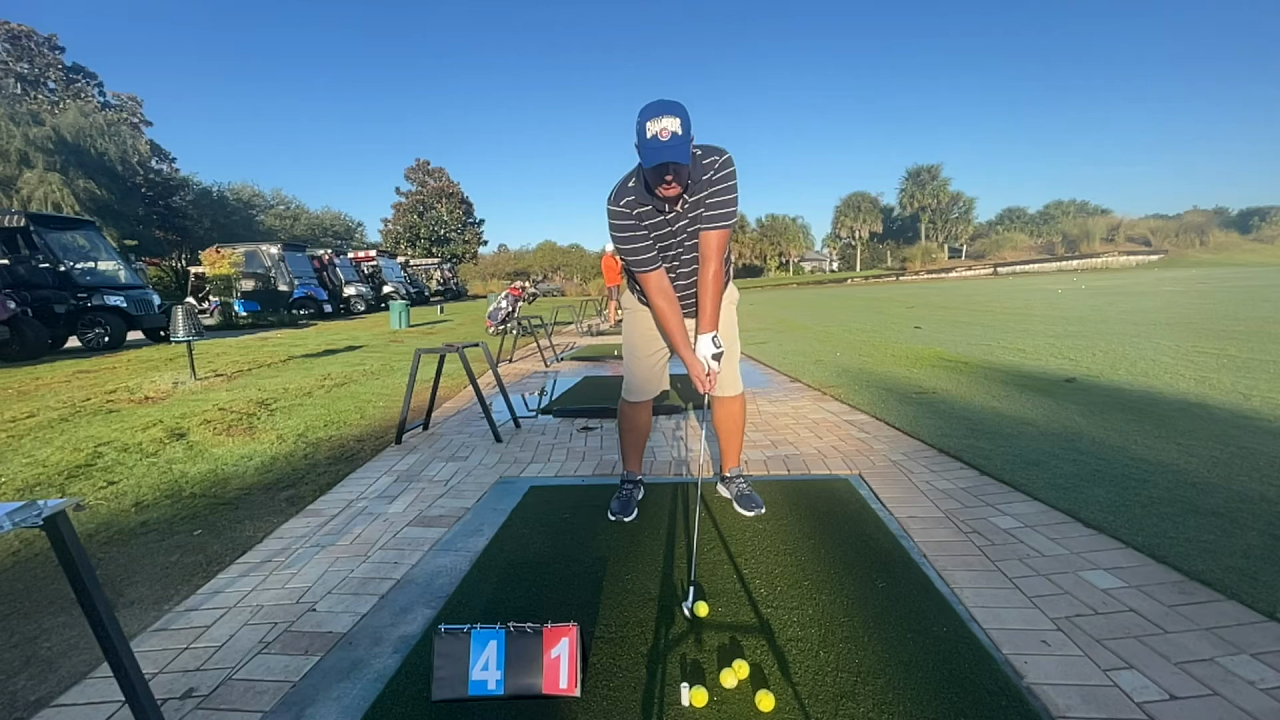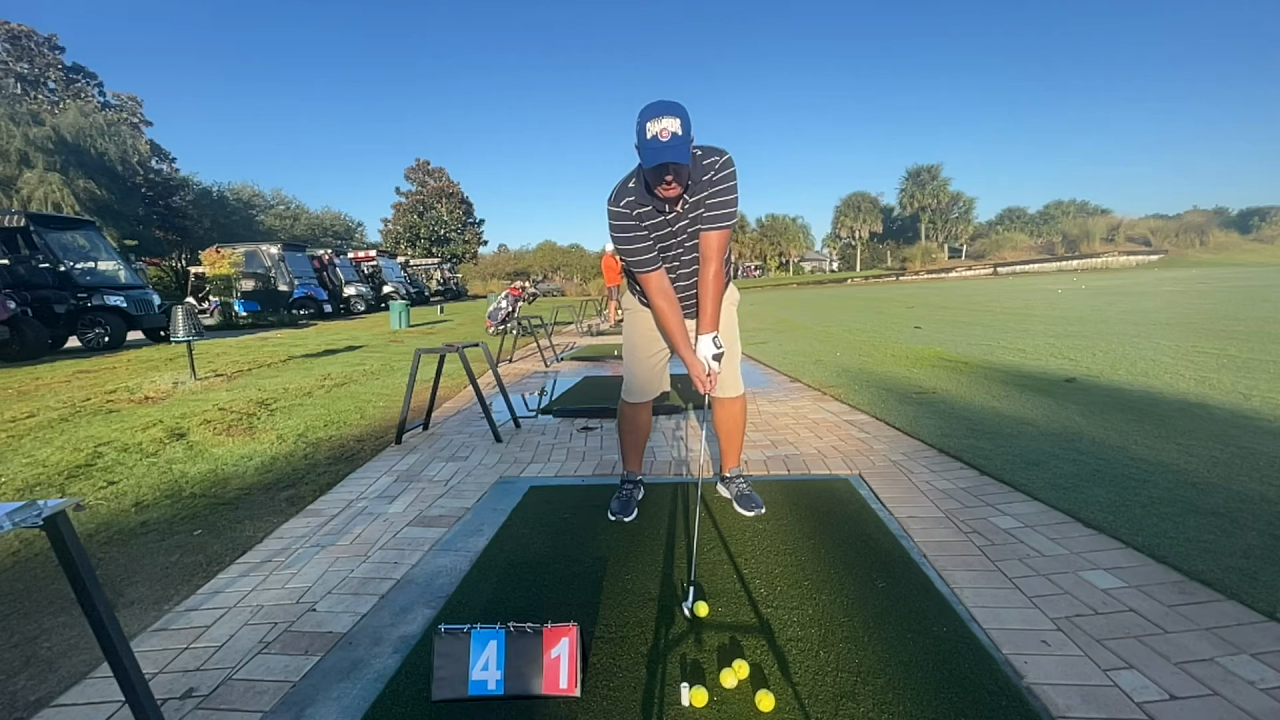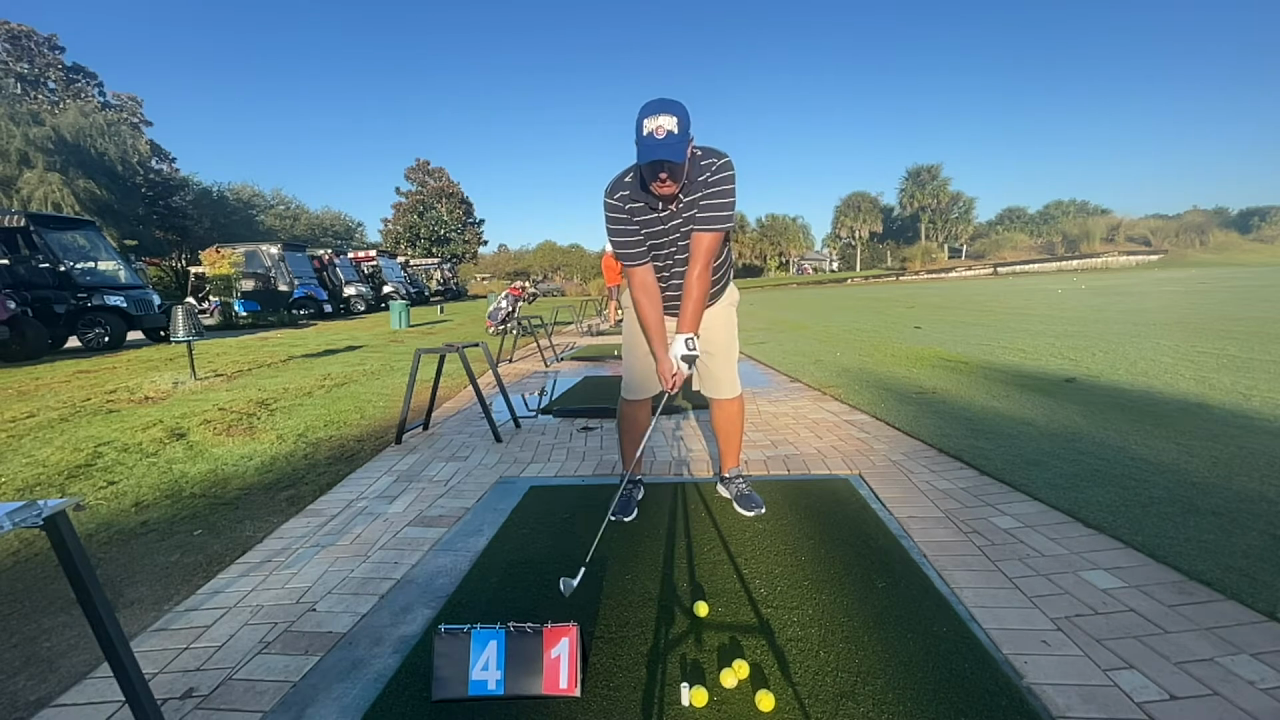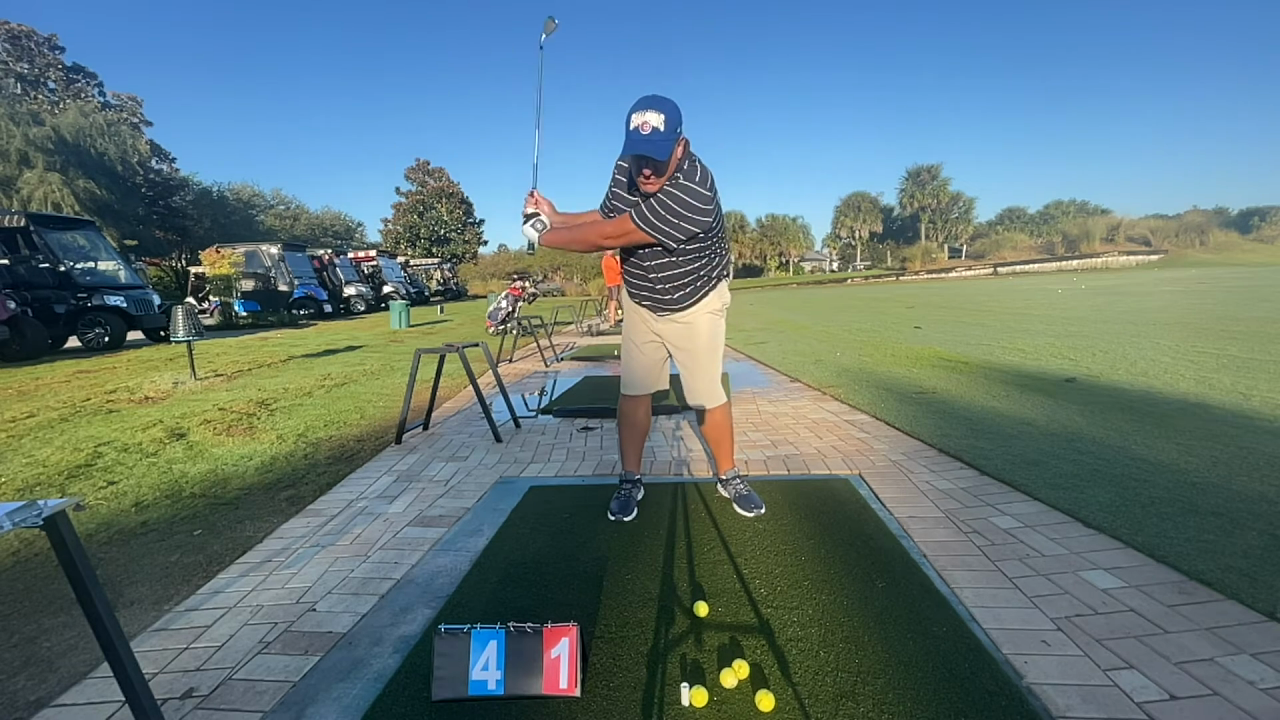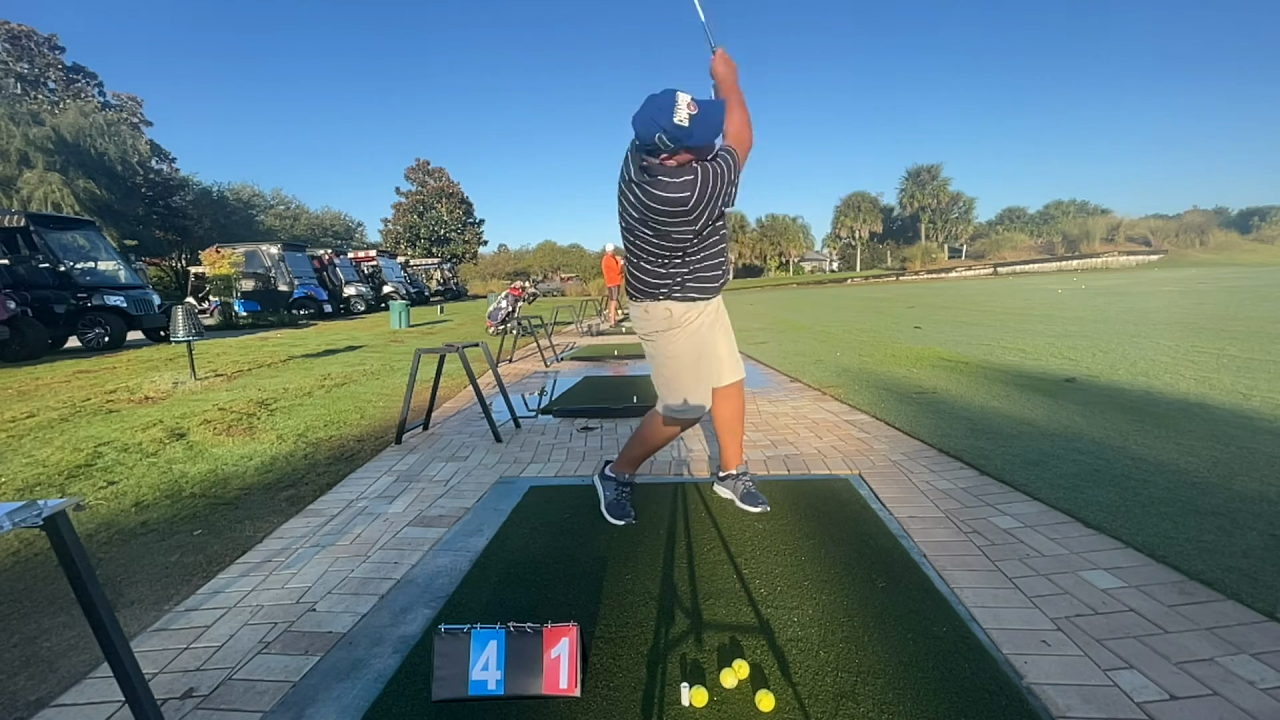
dt=1s
person 1, frame 1
left shoulder: (718, 166)
right shoulder: (623, 203)
left elbow: (712, 259)
right elbow: (656, 286)
left wrist: (708, 336)
right wrist: (687, 357)
left hip: (711, 295)
right hip: (650, 303)
left knee: (728, 385)
right knee: (636, 391)
left ankle: (731, 475)
right ankle: (631, 481)
person 1, frame 2
left shoulder: (718, 167)
right shoulder: (623, 204)
left elbow: (712, 260)
right elbow: (657, 285)
left wrist: (708, 336)
right wrist: (688, 358)
left hip: (712, 297)
right hip: (650, 305)
left knee: (729, 386)
right knee: (636, 391)
left ankle: (731, 475)
right ankle: (631, 480)
person 1, frame 3
left shoulder: (717, 170)
right shoulder: (619, 197)
left elbow: (700, 263)
right elbow: (642, 279)
left wrist: (686, 339)
right wrist: (660, 354)
left hip: (711, 299)
right hip: (648, 303)
left knee: (726, 388)
right knee: (636, 391)
left ankle: (730, 475)
right ankle: (632, 480)
person 1, frame 4
left shoulder: (692, 192)
right shoulder: (627, 167)
left elbow: (609, 237)
right elbow: (606, 218)
left wrist: (543, 234)
right wrist: (555, 217)
left hip: (696, 306)
right hip: (641, 302)
left knee: (707, 396)
right knee: (634, 391)
left ankle: (728, 476)
right ankle: (630, 480)
person 1, frame 5
left shoulder: (650, 141)
right shoulder: (686, 192)
left elbow: (715, 133)
right elbow: (738, 147)
right wrist: (728, 82)
left hip: (699, 296)
right hip: (670, 310)
left knee: (728, 379)
right knee: (686, 408)
left ankle: (731, 473)
right ankle: (617, 474)
